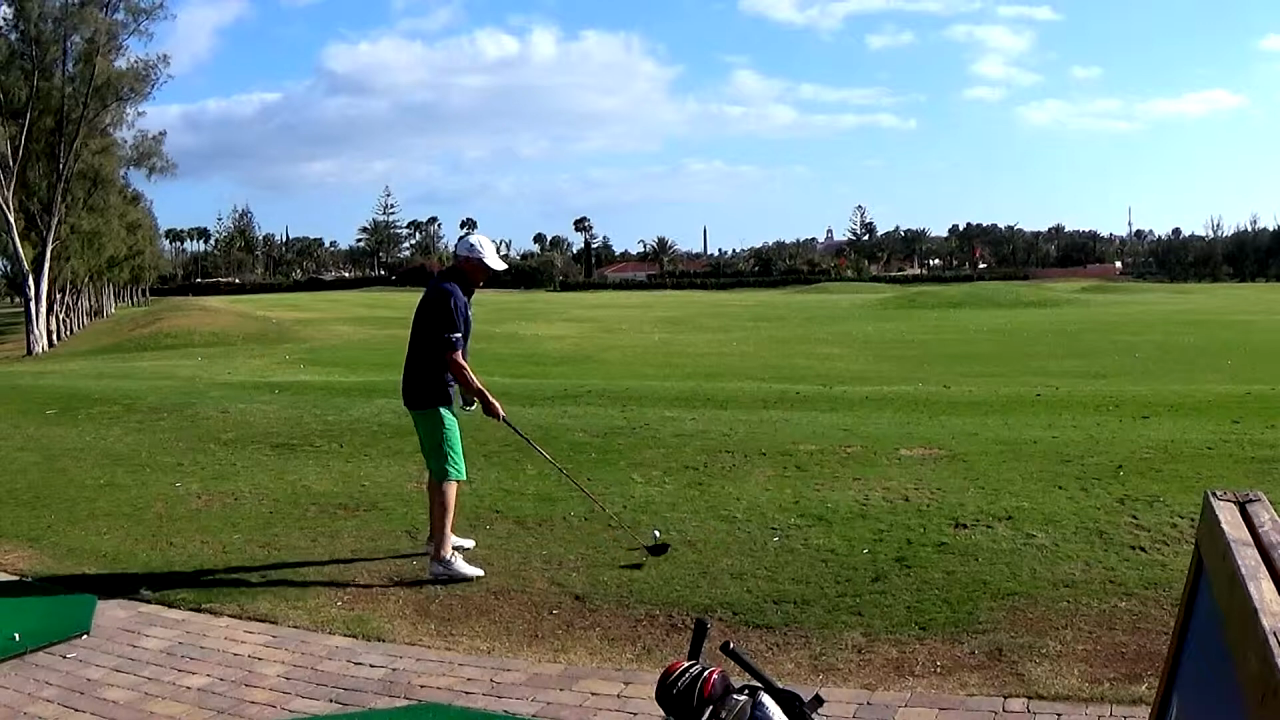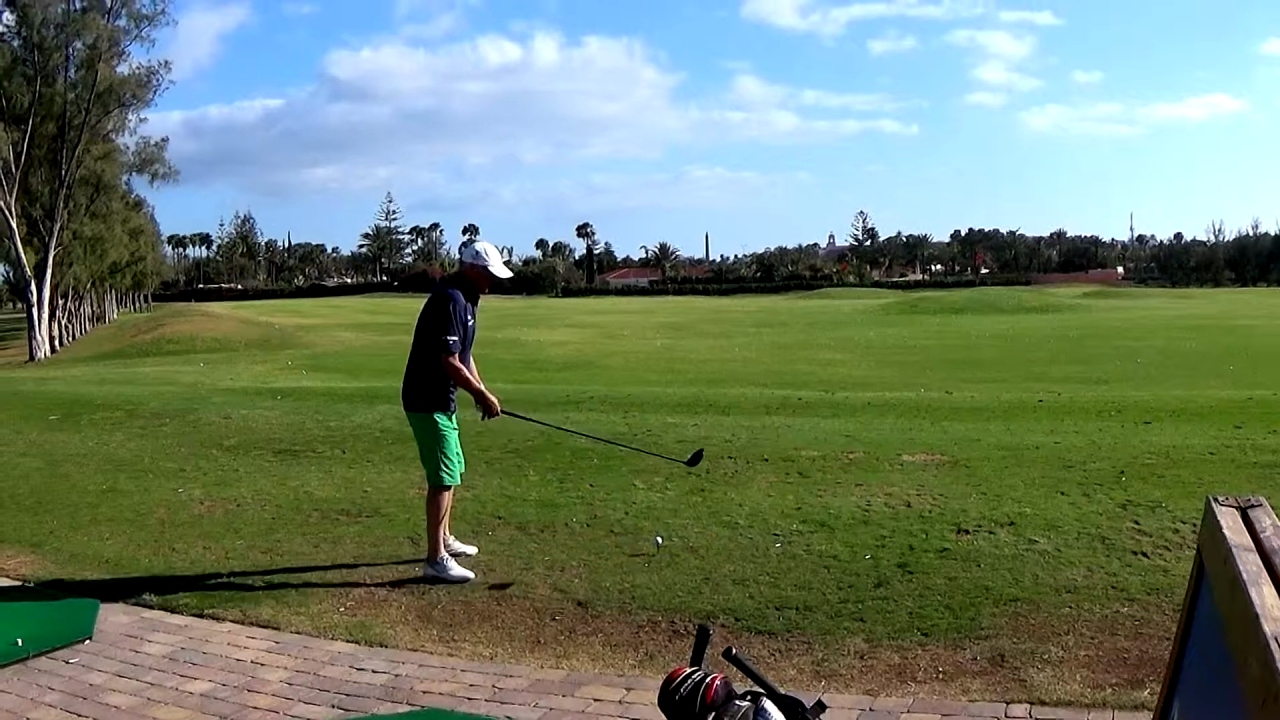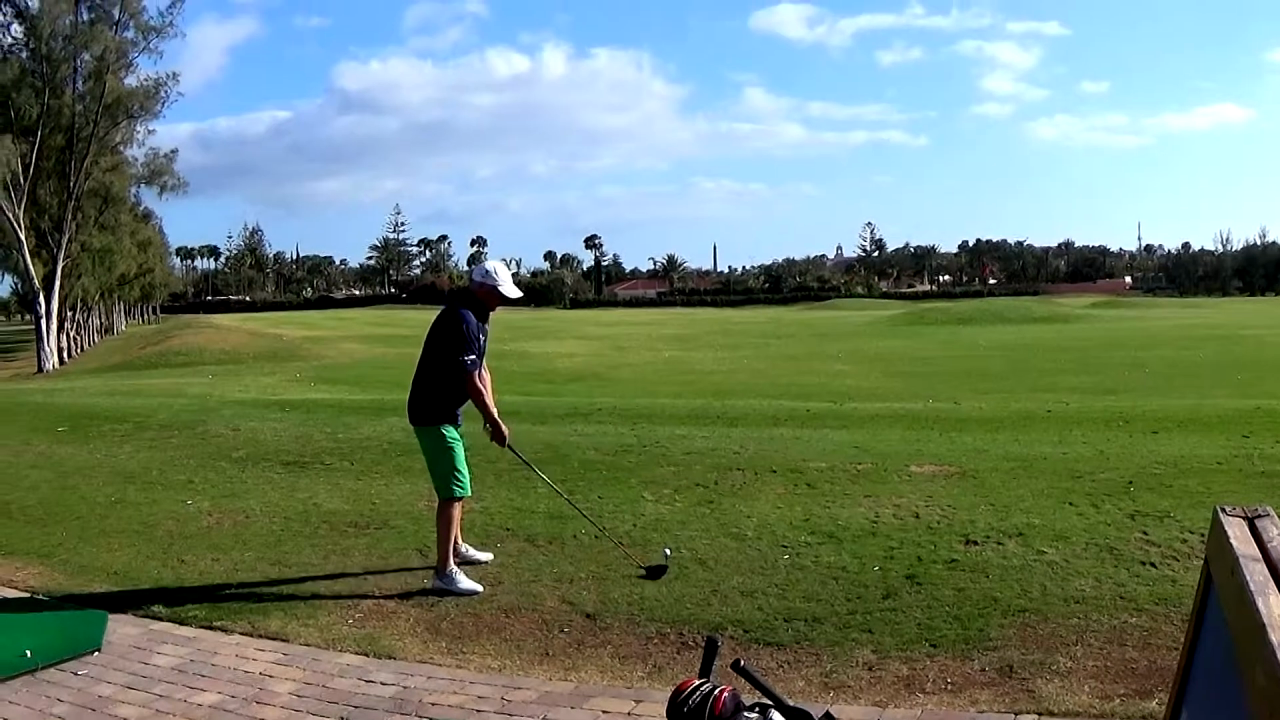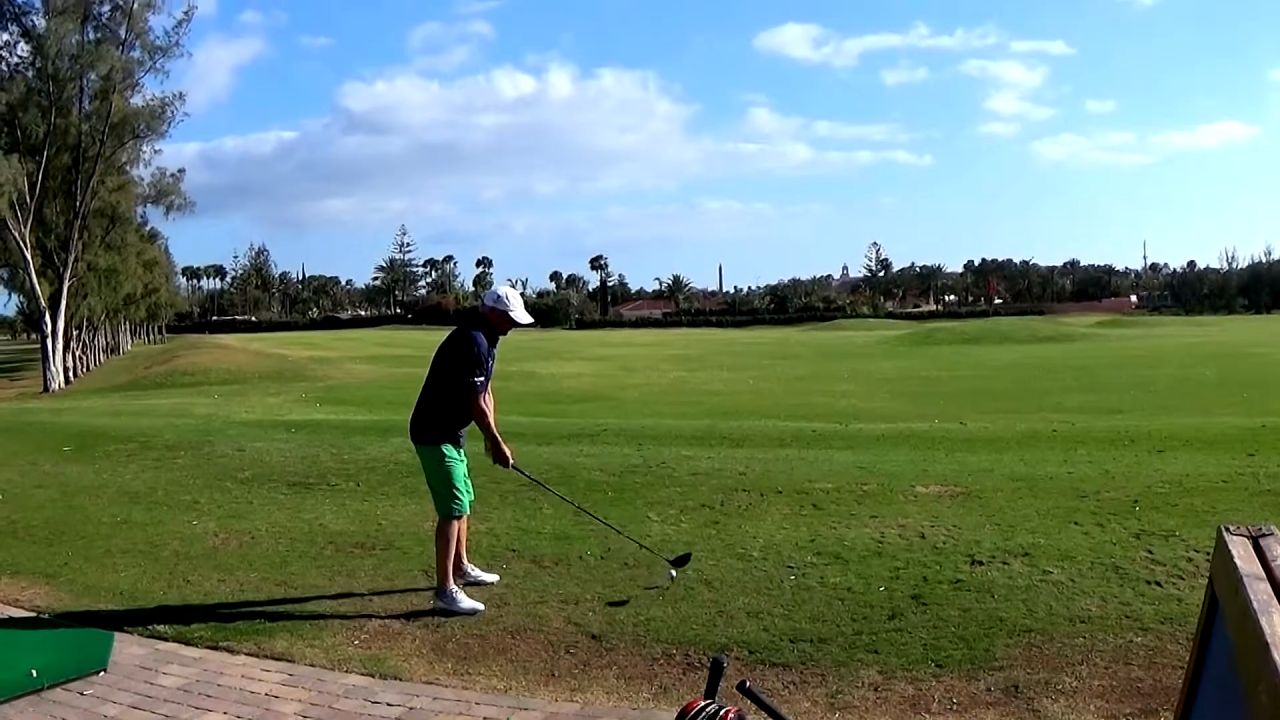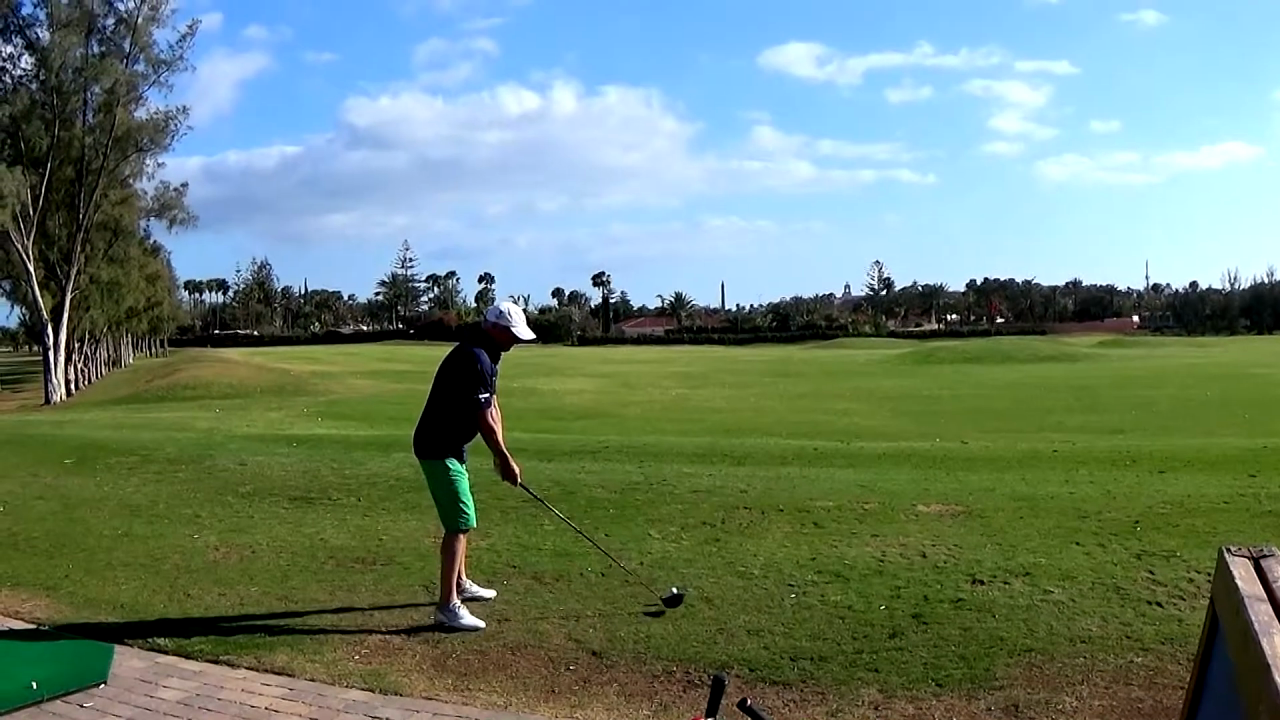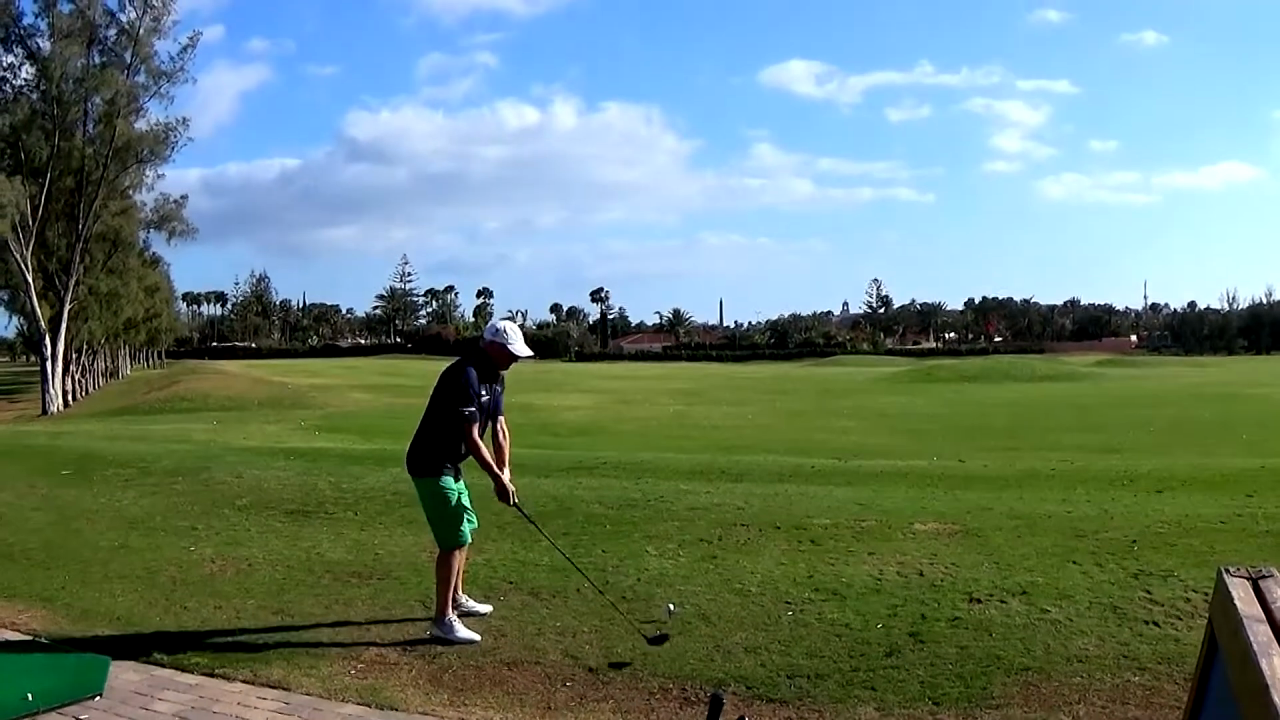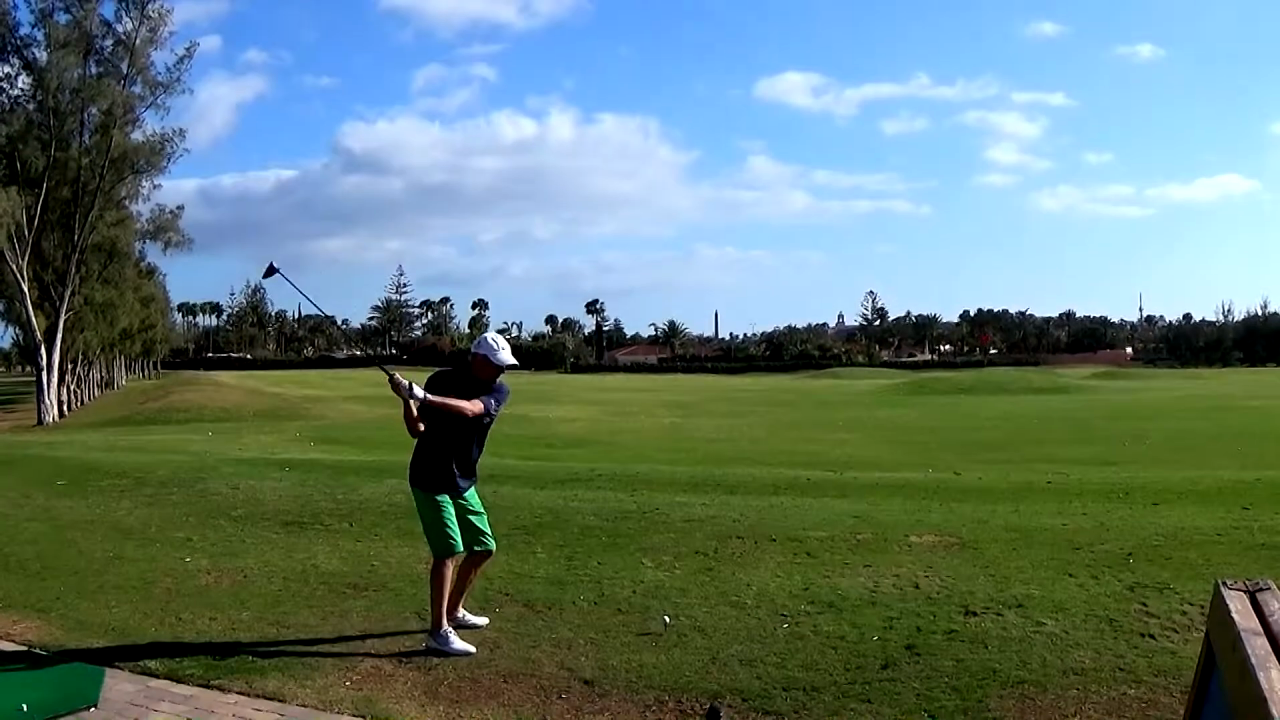
dt=0.4s
person 1, frame 1
left shoulder: (450, 289)
right shoulder: (449, 296)
right elbow: (453, 360)
left wrist: (470, 387)
right wrist: (485, 397)
left hip: (430, 392)
right hip: (430, 395)
left knee: (440, 468)
right knee: (450, 472)
left ankle: (440, 536)
right ankle: (442, 556)
person 1, frame 2
left shoulder: (463, 298)
right shoulder: (450, 300)
right elbow: (450, 363)
left wrist: (481, 391)
right wrist: (483, 394)
left hip: (438, 397)
right hip: (428, 401)
left knee: (451, 471)
right knee: (444, 477)
left ankle: (444, 538)
right ankle: (436, 558)
person 1, frame 3
left shoulder: (477, 316)
right shoulder: (461, 320)
left elbow: (481, 369)
right elbow: (472, 383)
left wrist: (493, 414)
right wrist: (495, 422)
left hip: (445, 411)
right hip: (433, 414)
left knee: (458, 485)
right knee: (453, 491)
left ankle: (456, 547)
right ankle: (445, 571)
person 1, frame 4
left shoulder: (482, 337)
right shoulder: (472, 342)
left elbow: (485, 393)
right elbow: (477, 404)
left wrist: (491, 439)
right wrist: (498, 444)
left hip: (447, 430)
right hip: (435, 433)
left knee: (462, 501)
right knee: (453, 508)
left ankle: (461, 567)
right ankle: (445, 589)
person 1, frame 5
left shoulder: (486, 353)
right shoulder: (475, 358)
left elbow: (492, 406)
right elbow: (484, 420)
left wrist: (501, 454)
right wrist: (506, 460)
left hip: (449, 445)
right hip: (438, 448)
left knee: (462, 518)
right knee: (460, 522)
left ankle: (460, 584)
right ankle: (448, 604)
person 1, frame 6
left shoulder: (496, 379)
right shoulder: (465, 375)
left elbow: (499, 426)
right elbow: (469, 435)
left wrist: (505, 469)
right wrist: (497, 476)
left hip: (450, 465)
right hip: (430, 465)
left knee: (465, 529)
right knee: (454, 538)
left ankle: (456, 598)
right ankle: (443, 618)
person 1, frame 7
left shoulder: (499, 391)
right shoulder: (441, 381)
left elbow: (468, 410)
right elbow: (416, 430)
left wrist: (423, 397)
right wrist: (406, 399)
left hip: (464, 481)
right hip: (430, 480)
left knee: (483, 547)
right knee: (449, 550)
left ankle: (454, 611)
right ankle: (439, 630)
